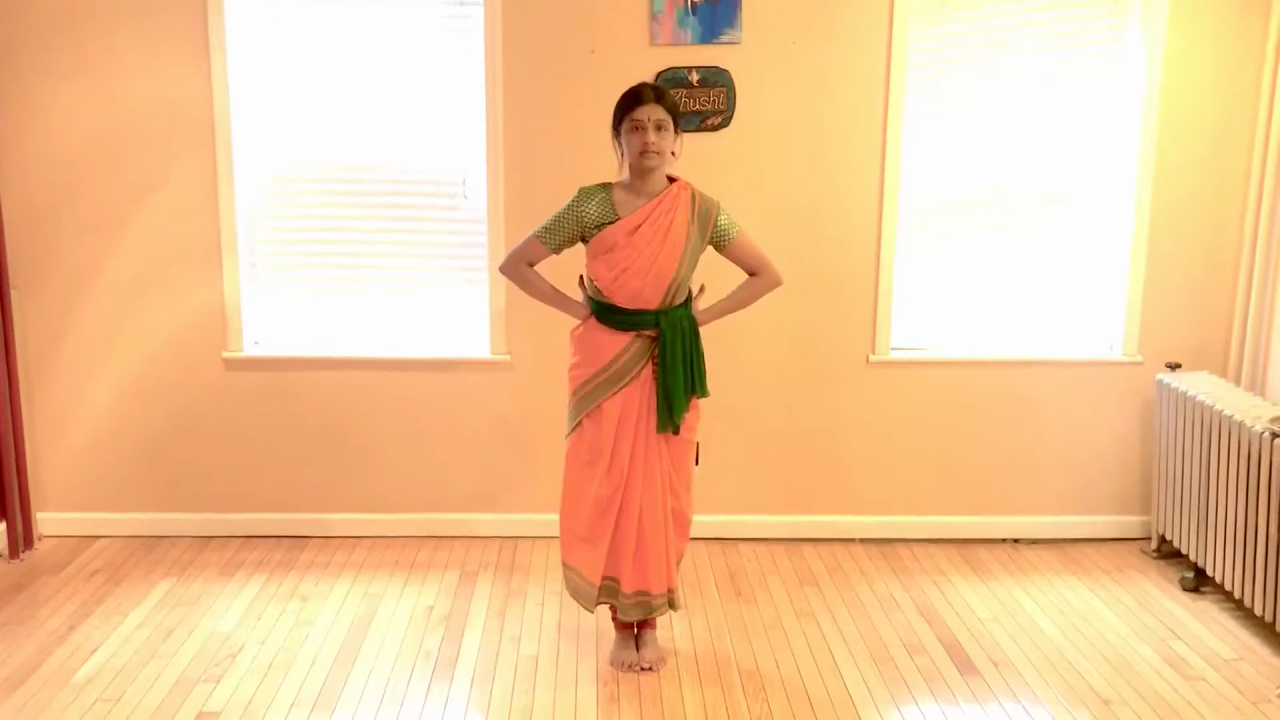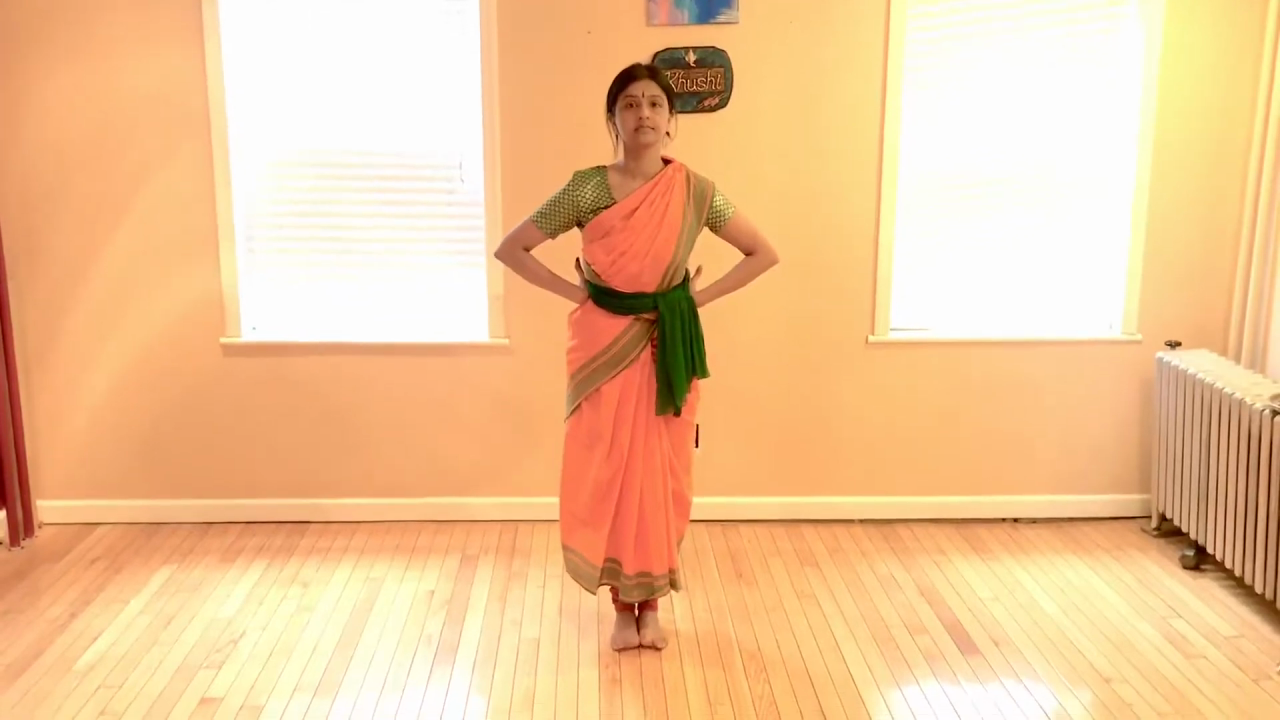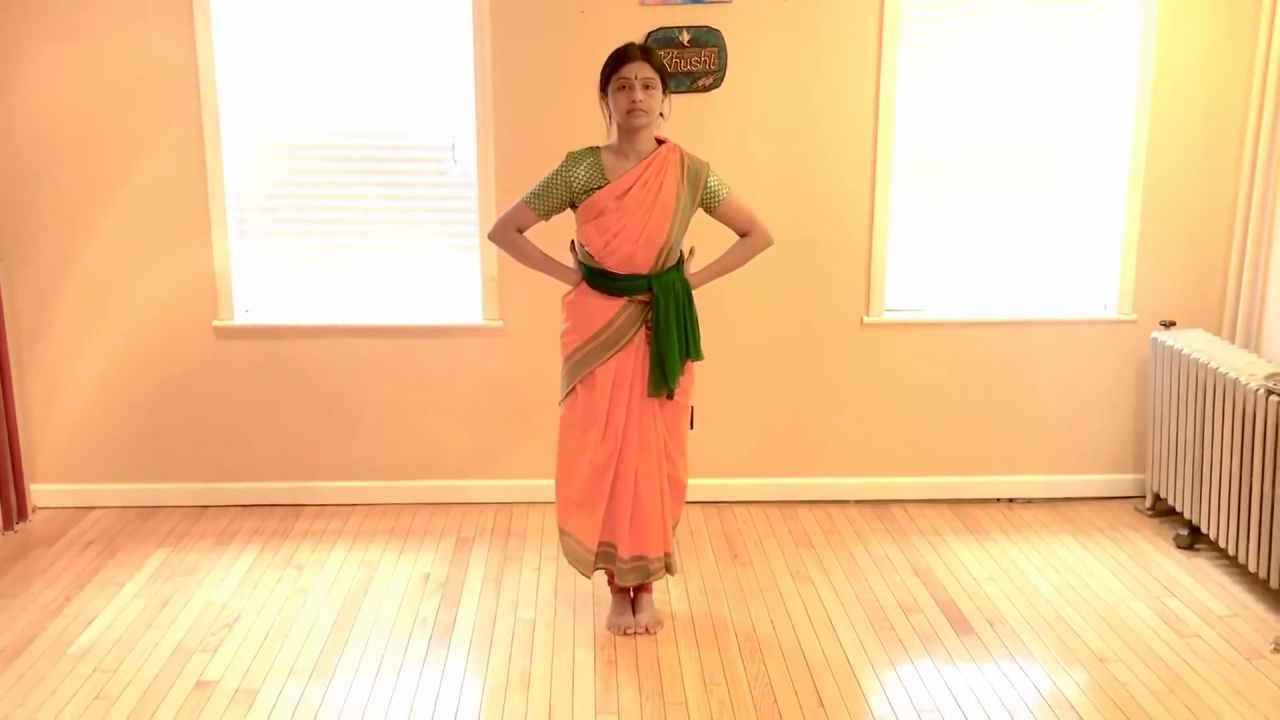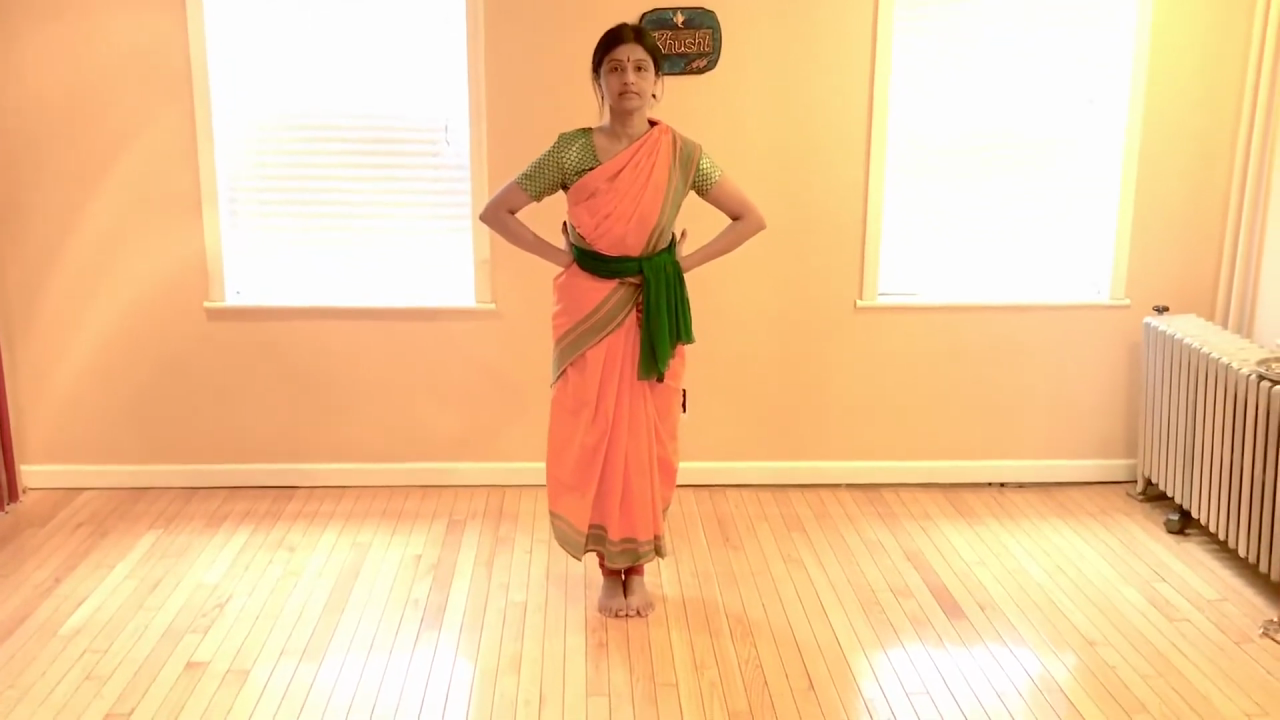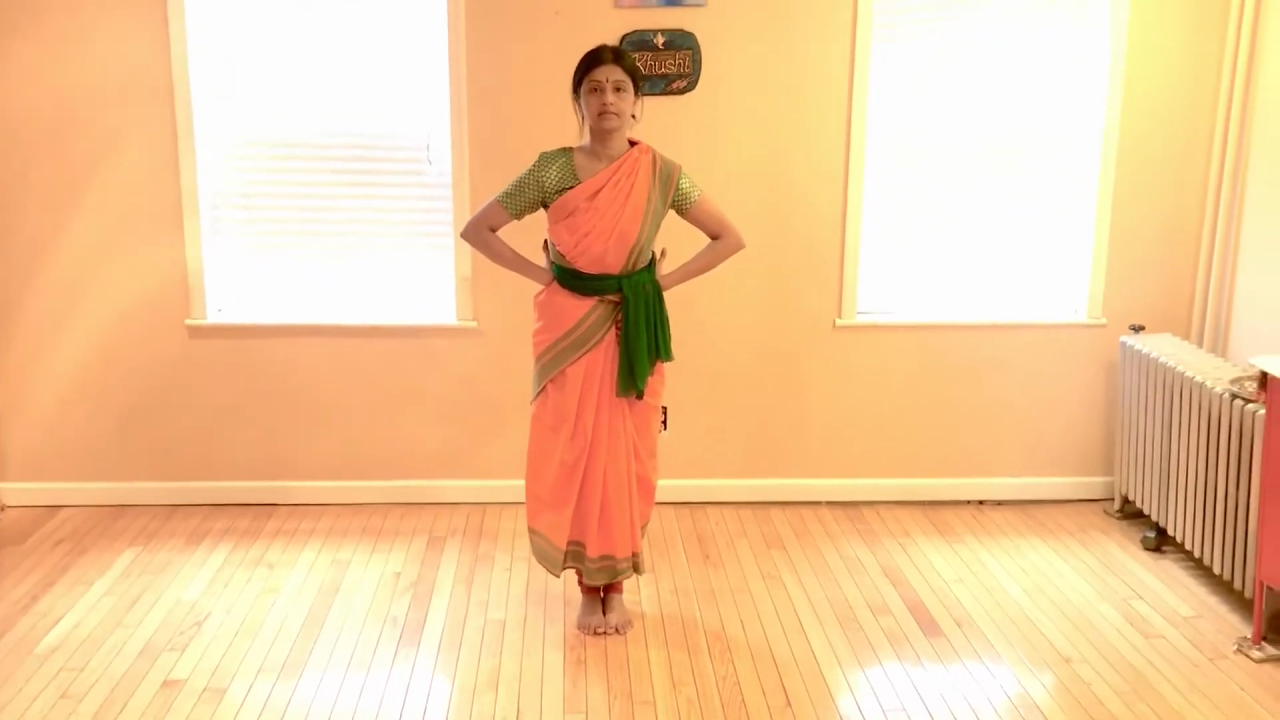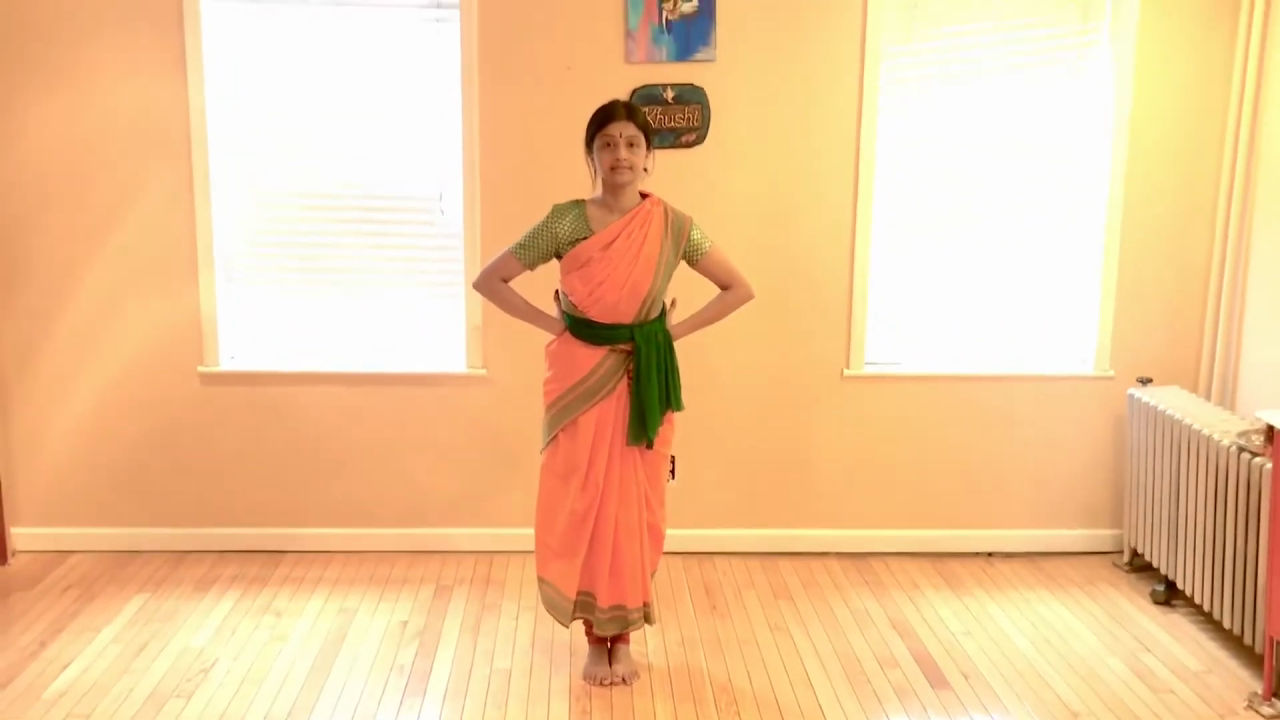
dt=0.7s
person 1, frame 1
left shoulder: (699, 210)
right shoulder: (590, 205)
left elbow: (767, 275)
right elbow: (513, 264)
left wrist: (702, 315)
right wrist: (577, 309)
left hip: (669, 366)
right hip: (605, 363)
left knee: (661, 491)
right knee: (607, 490)
left ankle: (650, 622)
right ankle: (621, 623)
person 1, frame 2
left shoulder: (695, 192)
right shoulder: (586, 189)
left elbow: (763, 254)
right elbow: (510, 249)
left wrist: (700, 297)
right wrist: (575, 292)
left hip: (667, 348)
right hip: (604, 346)
left knee: (660, 473)
right knee: (607, 473)
left ankle: (651, 603)
right ankle: (622, 606)
person 1, frame 3
left shoulder: (690, 172)
right shoulder: (579, 169)
left elbow: (758, 235)
right elbow: (504, 230)
left wrist: (695, 278)
right wrist: (569, 274)
left hip: (662, 329)
right hip: (598, 328)
left knee: (655, 456)
right knee: (602, 455)
left ankle: (647, 585)
right ankle: (618, 588)
person 1, frame 4
left shoulder: (682, 154)
right shoulder: (572, 151)
left elbow: (750, 219)
right elbow: (495, 211)
left wrist: (686, 261)
right wrist: (560, 256)
left hip: (653, 312)
right hip: (589, 309)
left knee: (645, 438)
right knee: (594, 438)
left ankle: (637, 567)
right ankle: (609, 571)
person 1, frame 5
left shoulder: (662, 174)
right shoulder: (551, 169)
left elbow: (729, 238)
right elbow: (476, 229)
left wrist: (666, 280)
right wrist: (540, 273)
left hip: (632, 330)
right hip: (569, 328)
left knee: (625, 456)
right knee: (573, 455)
left ankle: (616, 585)
right ankle: (588, 587)
person 1, frame 6
left shoulder: (673, 225)
right shoulder: (564, 221)
left elbow: (738, 288)
right elbow: (489, 279)
left wrist: (676, 329)
right wrist: (551, 322)
left hip: (643, 380)
right hip: (580, 378)
left knee: (634, 505)
right knee: (583, 504)
left ankle: (623, 636)
right ankle: (595, 638)
